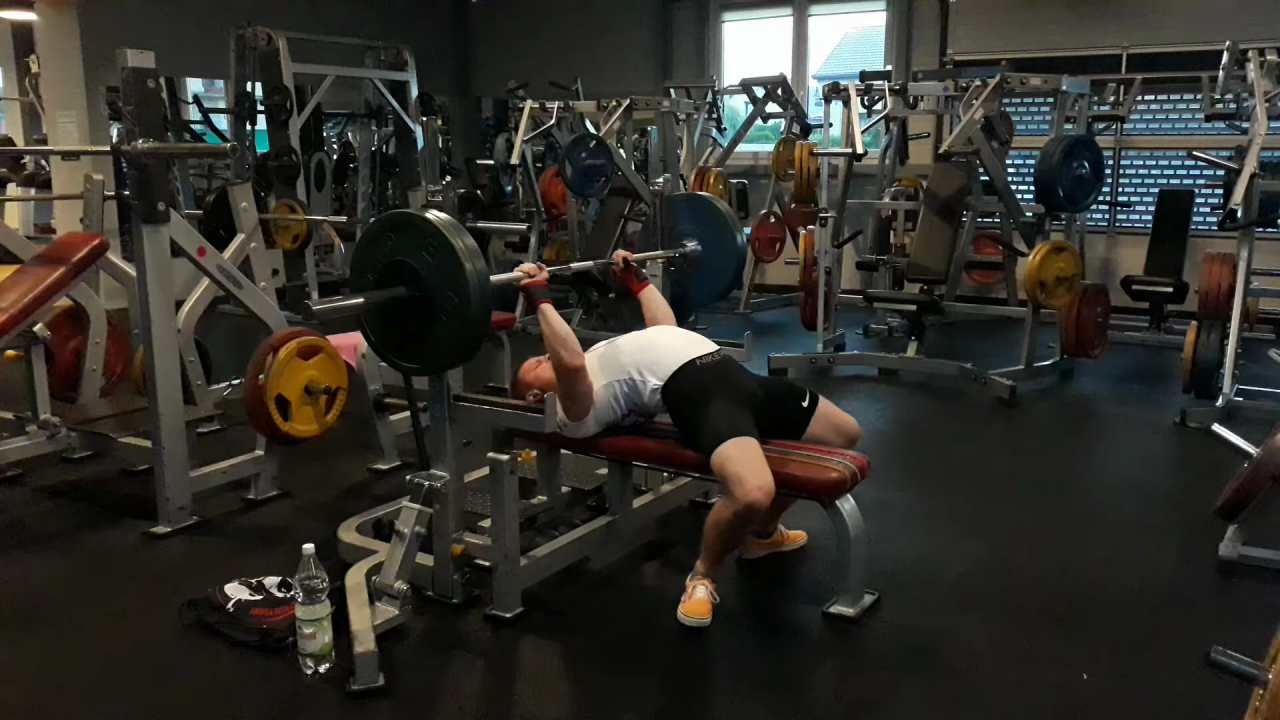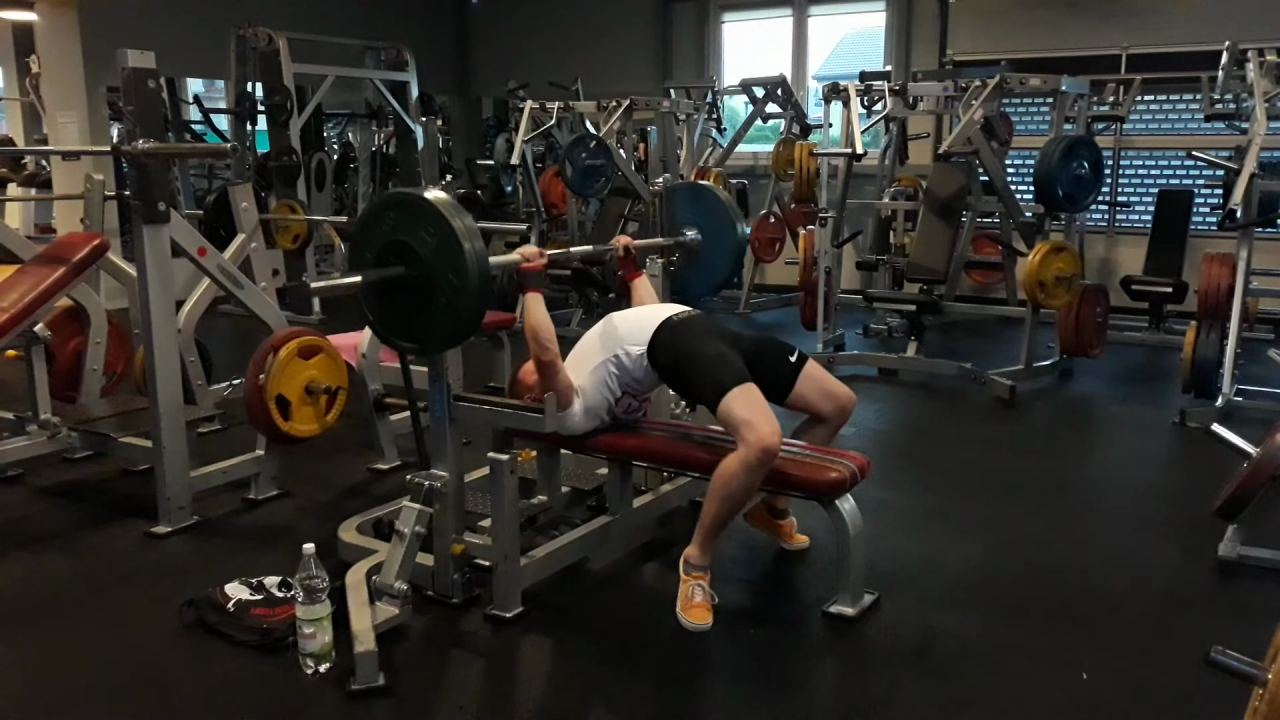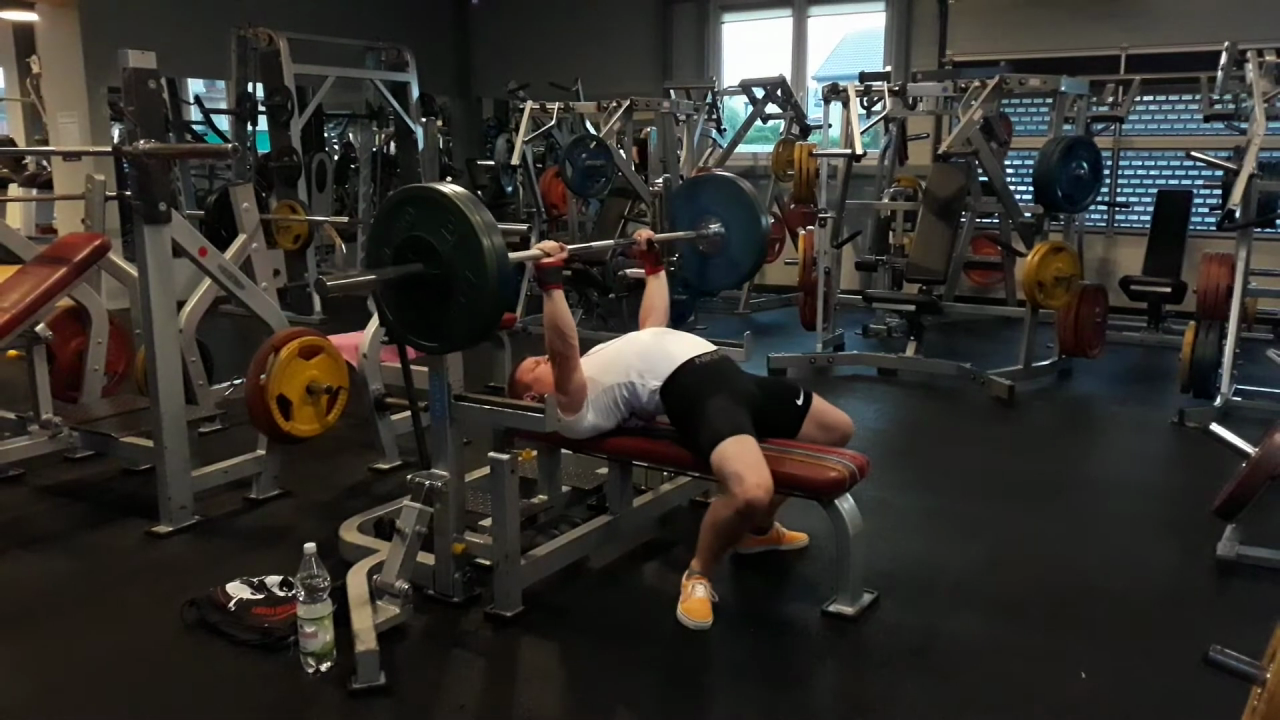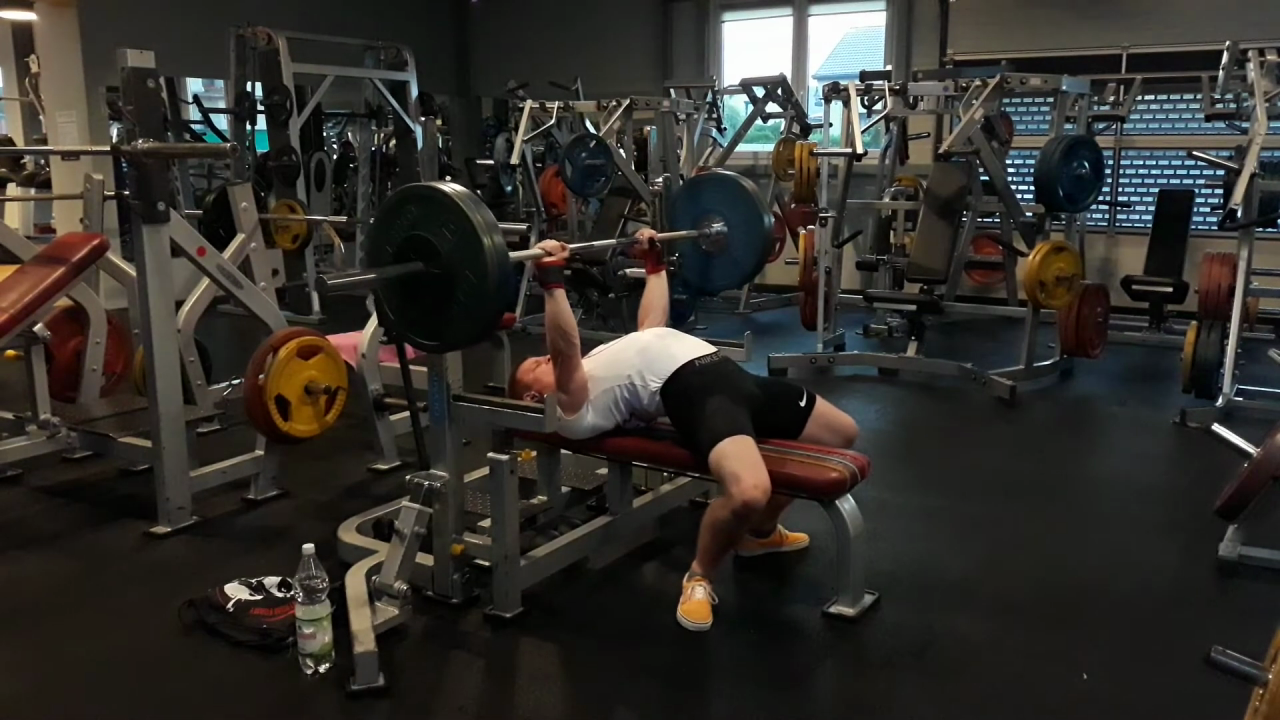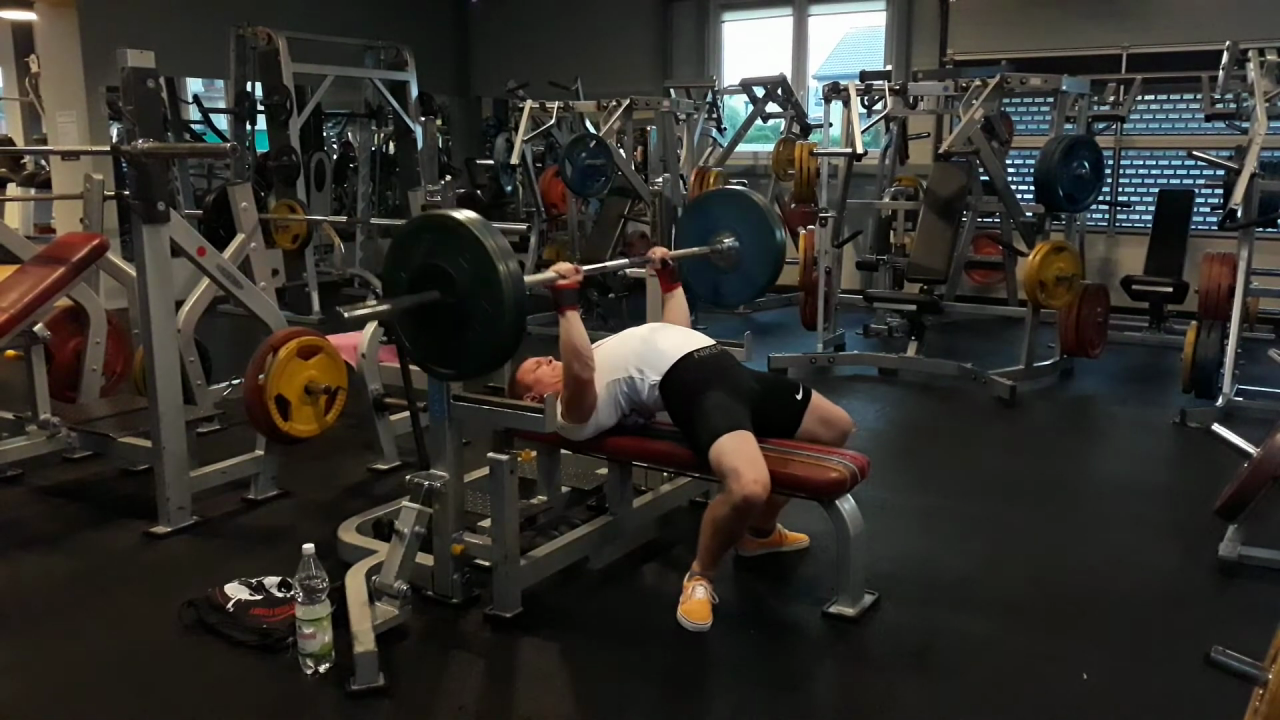
dt=1s
person 1, frame 1
left shoulder: (602, 366)
right shoulder: (575, 412)
left elbow: (665, 329)
right elbow: (571, 362)
left wrist: (635, 278)
right wrist: (540, 299)
left knee: (845, 435)
right knee: (753, 494)
left ankle: (762, 532)
right ankle: (703, 575)
person 1, frame 2
left shoulder: (593, 372)
left elbow: (646, 316)
right elbow: (547, 354)
left wrist: (631, 265)
right wrist: (531, 284)
left knee: (839, 405)
right knee: (761, 442)
left ankle: (773, 509)
right ankle: (696, 562)
person 1, frame 3
left shoulder: (602, 366)
right shoulder: (572, 408)
left elbow: (653, 325)
right elbow: (563, 350)
left wrist: (653, 262)
right wrist: (550, 280)
left knee: (838, 431)
right knee: (752, 492)
left ankle: (758, 530)
right ankle: (698, 574)
person 1, frame 4
left shoulder: (599, 367)
right shoulder: (572, 409)
left elbow: (652, 324)
right elbow: (564, 348)
left wrist: (653, 260)
right wrist: (551, 279)
left knee: (842, 434)
right knee: (748, 492)
left ankle: (760, 532)
right ankle: (698, 576)
person 1, frame 5
left shoulder: (607, 364)
right shoulder: (572, 410)
left elbow: (676, 329)
right elbow: (581, 374)
left wrist: (668, 276)
right wrist: (565, 301)
left knee: (838, 430)
right knee: (748, 488)
left ankle: (760, 531)
right ankle: (699, 577)
